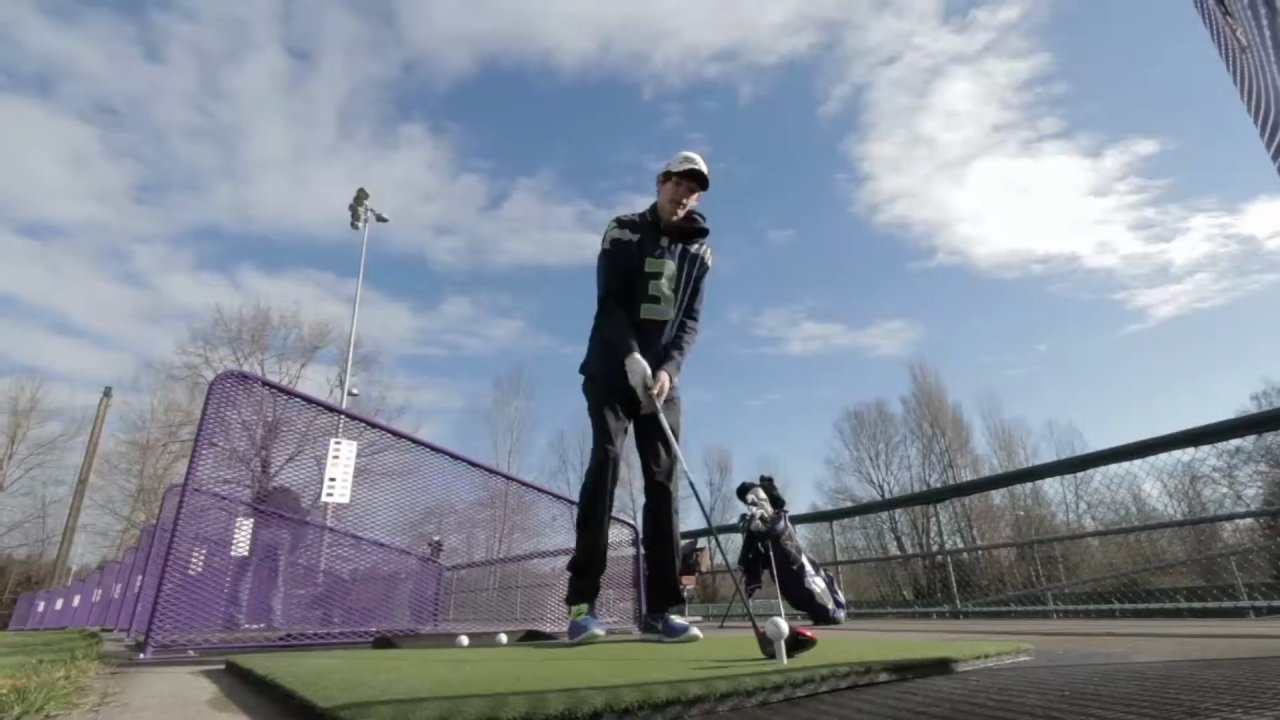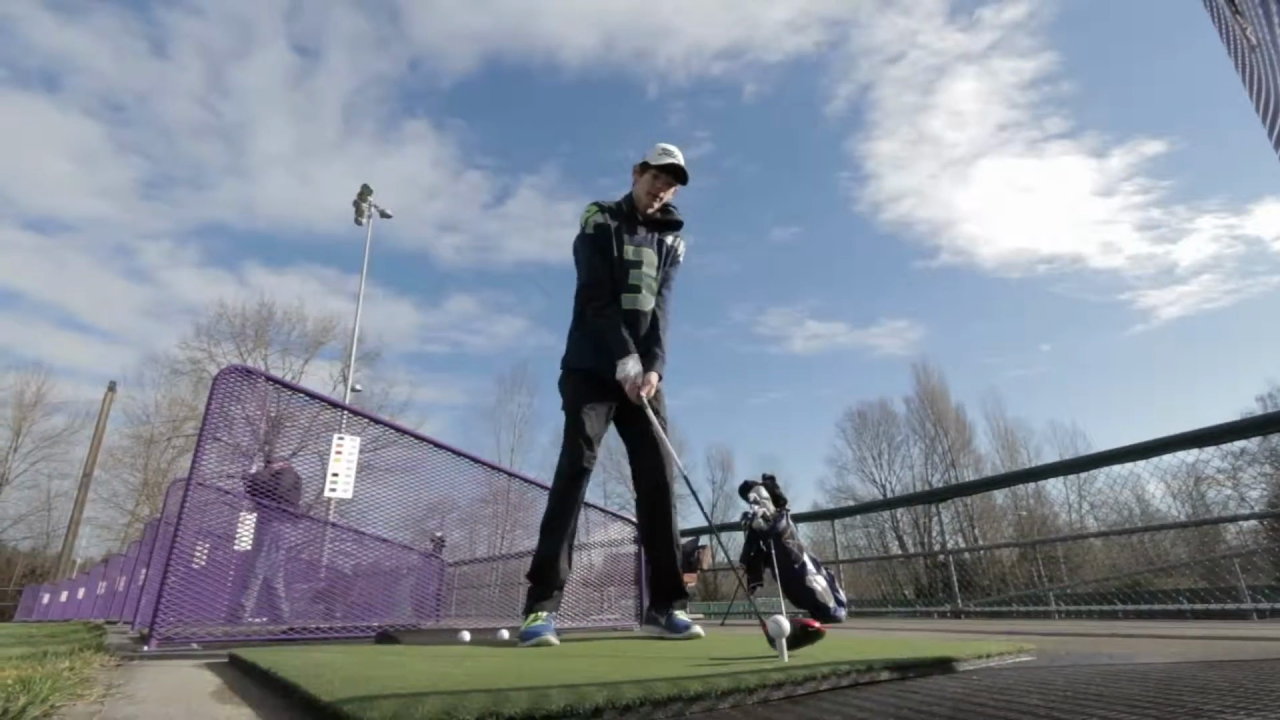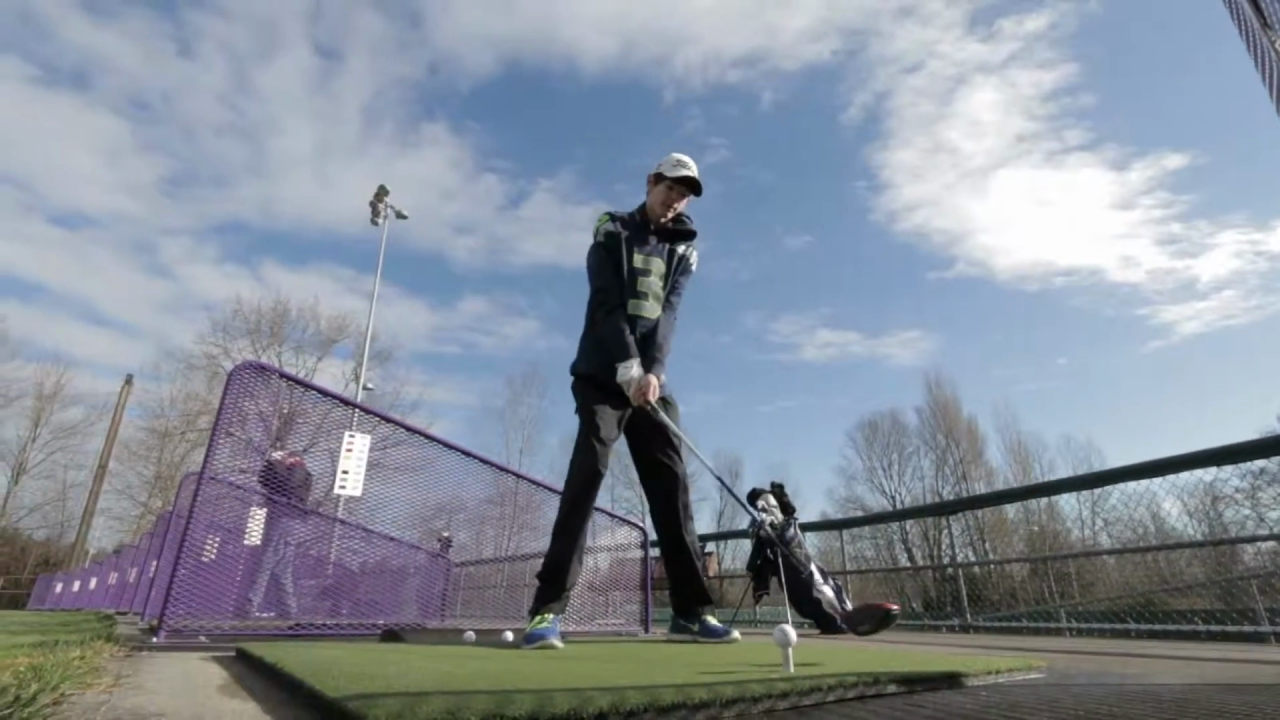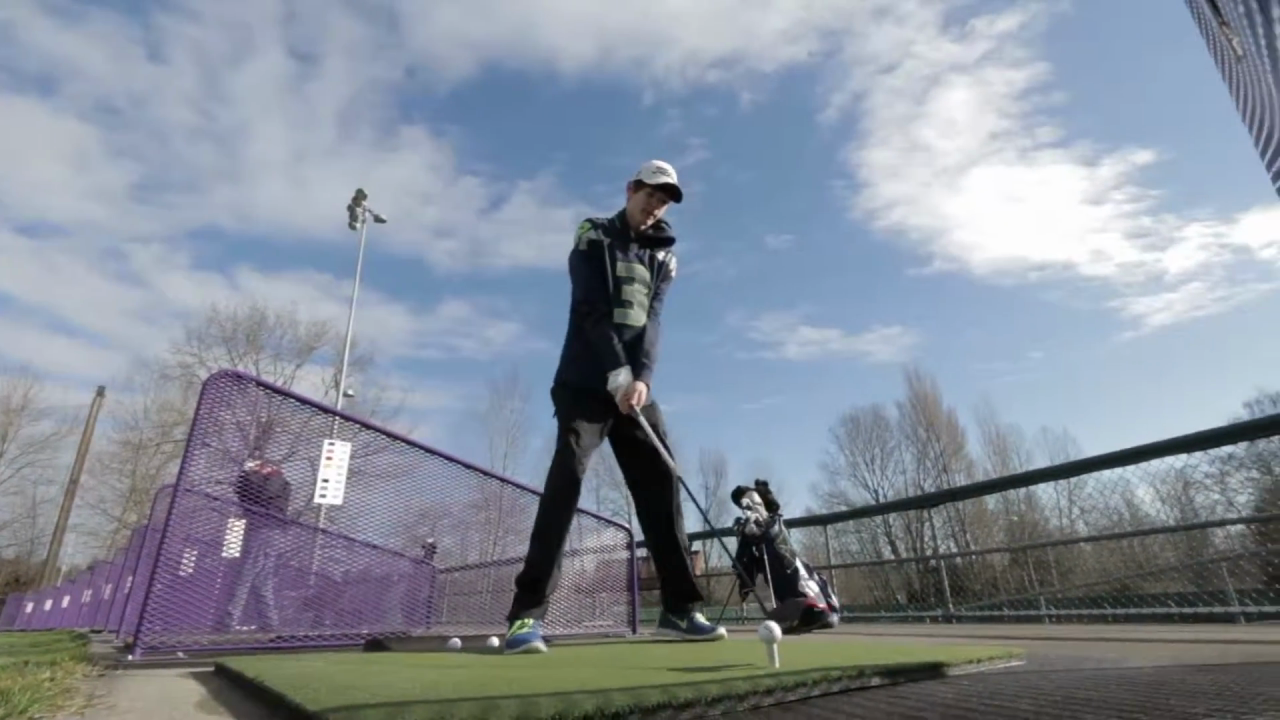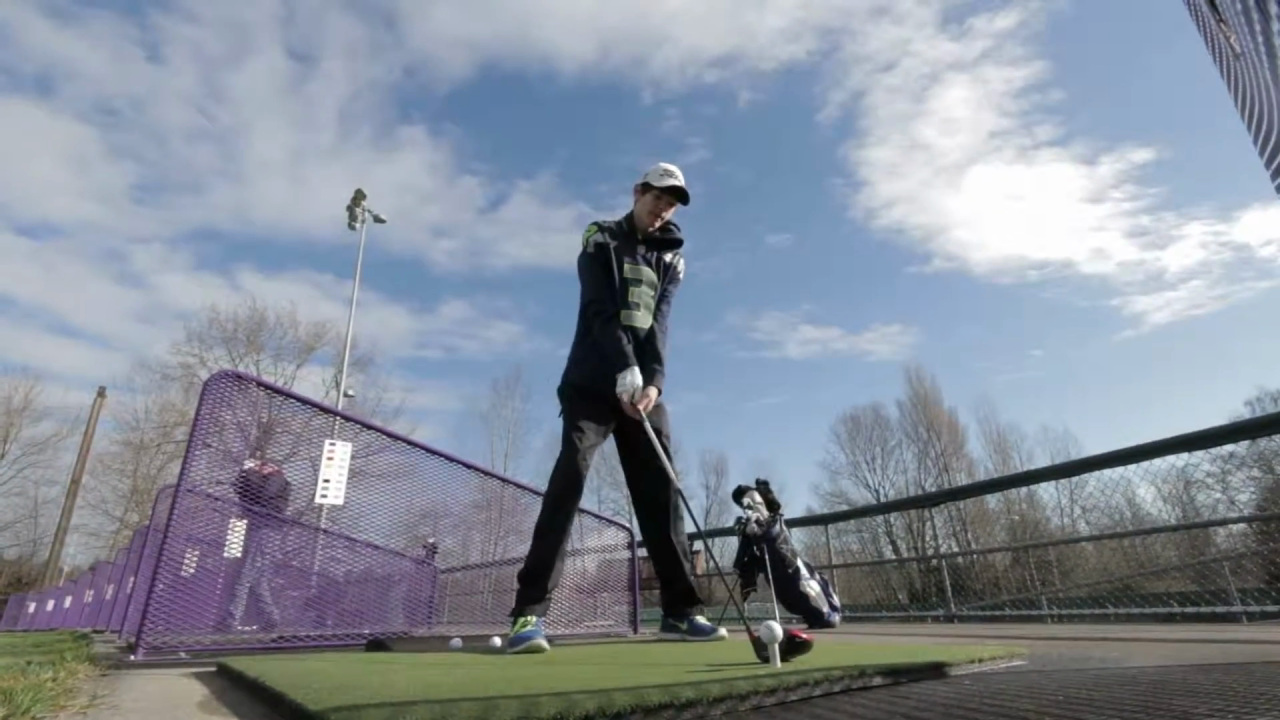
dt=0.4s
person 1, frame 1
left shoulder: (697, 250)
right shoulder: (623, 232)
left elbow: (690, 320)
right elbow: (610, 304)
left wrist: (668, 370)
right wrist: (633, 358)
left hip: (664, 379)
right hip: (611, 374)
left knee: (663, 483)
right knee: (605, 462)
left ankle: (660, 608)
right ankle: (583, 601)
person 1, frame 2
left shoulder: (670, 240)
right shoulder: (600, 220)
left elbow: (661, 307)
right elbow: (598, 296)
left wrist: (654, 368)
right wrist: (626, 360)
left hip: (642, 373)
right hip: (592, 369)
left knee: (657, 477)
right knee: (576, 467)
left ankle: (665, 602)
right ankle: (541, 606)
person 1, frame 3
left shoulder: (684, 249)
right shoulder: (612, 230)
left elbow: (668, 313)
right elbow: (607, 302)
left wrist: (653, 372)
right wrist: (628, 365)
left hip: (652, 379)
right hip: (602, 374)
left knee: (671, 484)
right knee: (588, 469)
left ankle: (689, 609)
right ankle: (548, 609)
person 1, frame 4
left shoulder: (662, 257)
right shoulder: (593, 237)
left elbow: (652, 320)
right elbow: (593, 311)
left wrist: (641, 378)
right wrist: (618, 374)
left hip: (635, 384)
right hip: (585, 383)
left knee: (661, 484)
right knee: (566, 478)
left ankle: (679, 606)
right ankle: (526, 615)
person 1, frame 5
left shoulder: (671, 258)
right shoulder: (600, 239)
left elbow: (659, 323)
right elbow: (602, 313)
left wrist: (653, 383)
right wrist: (628, 377)
left hip: (644, 388)
right hip: (592, 383)
left knee: (660, 489)
right knee: (570, 475)
left ankle: (680, 609)
right ankle: (529, 611)
